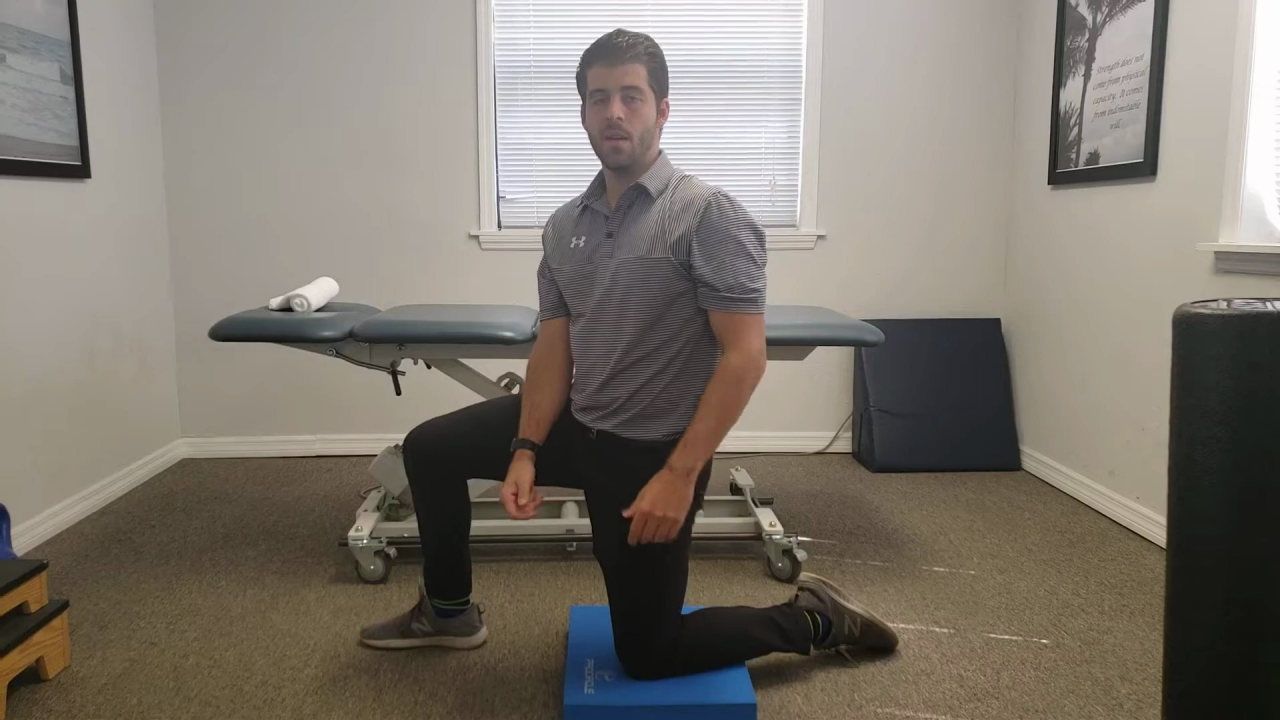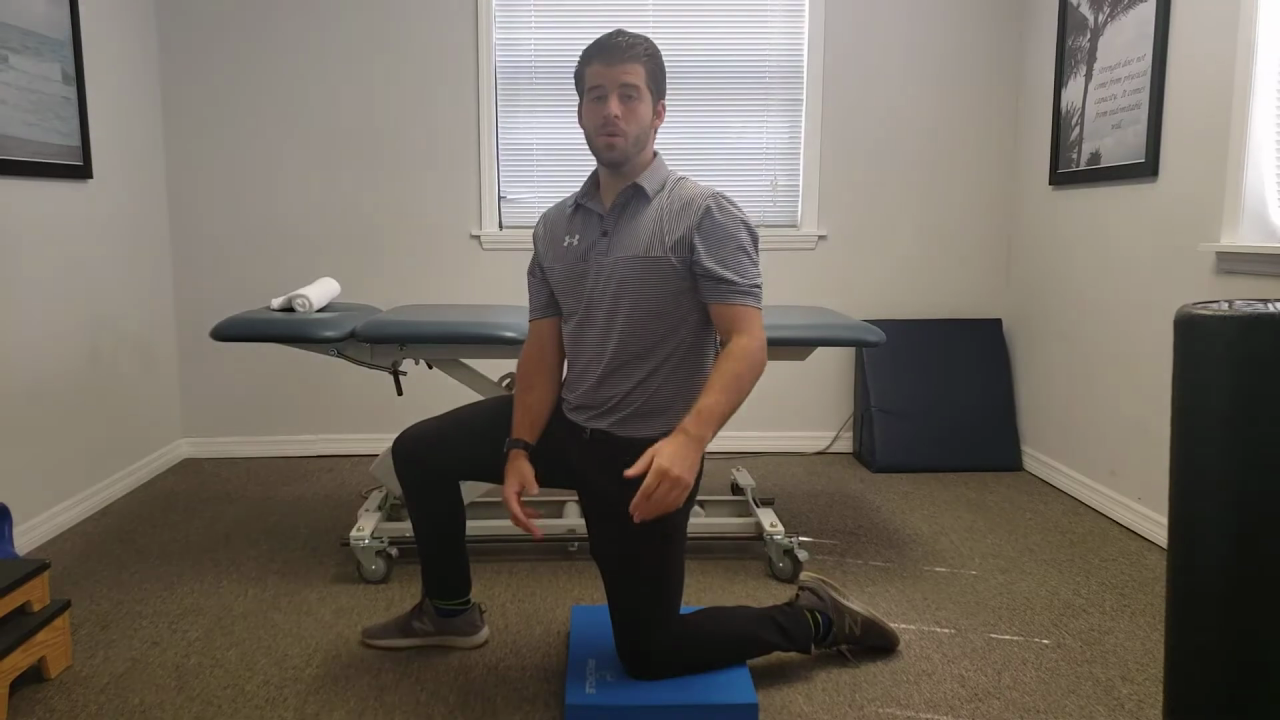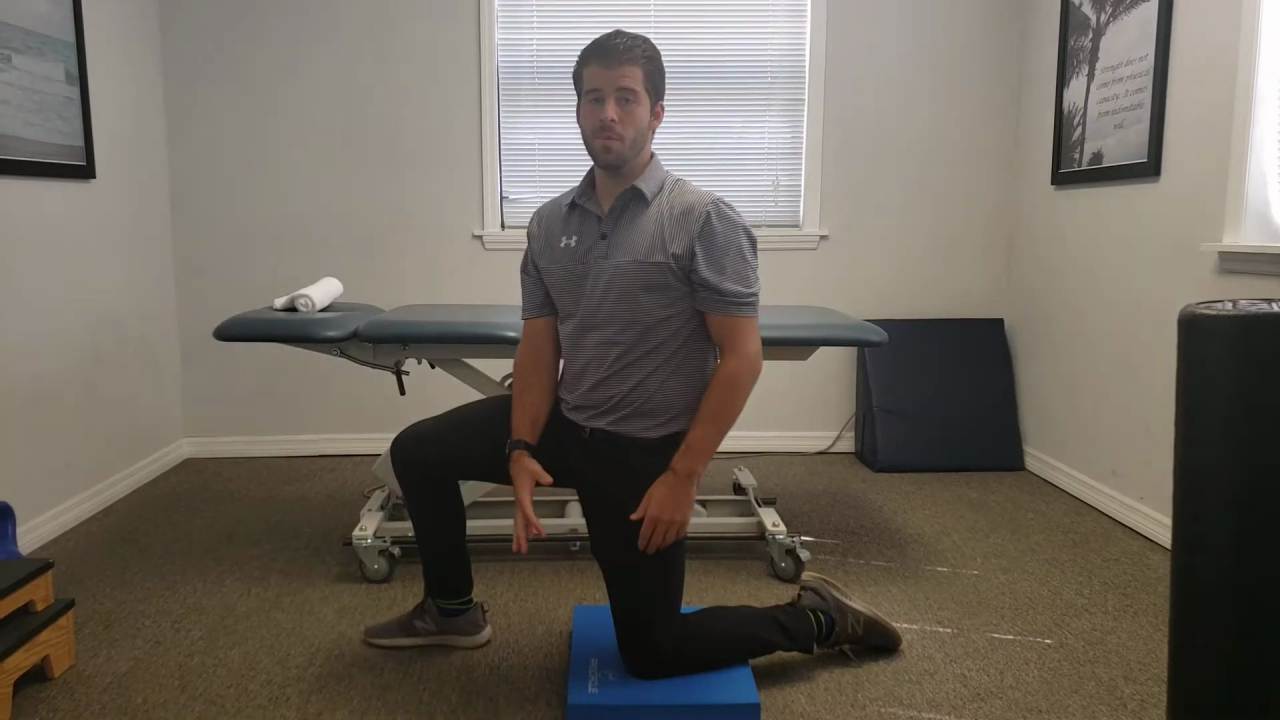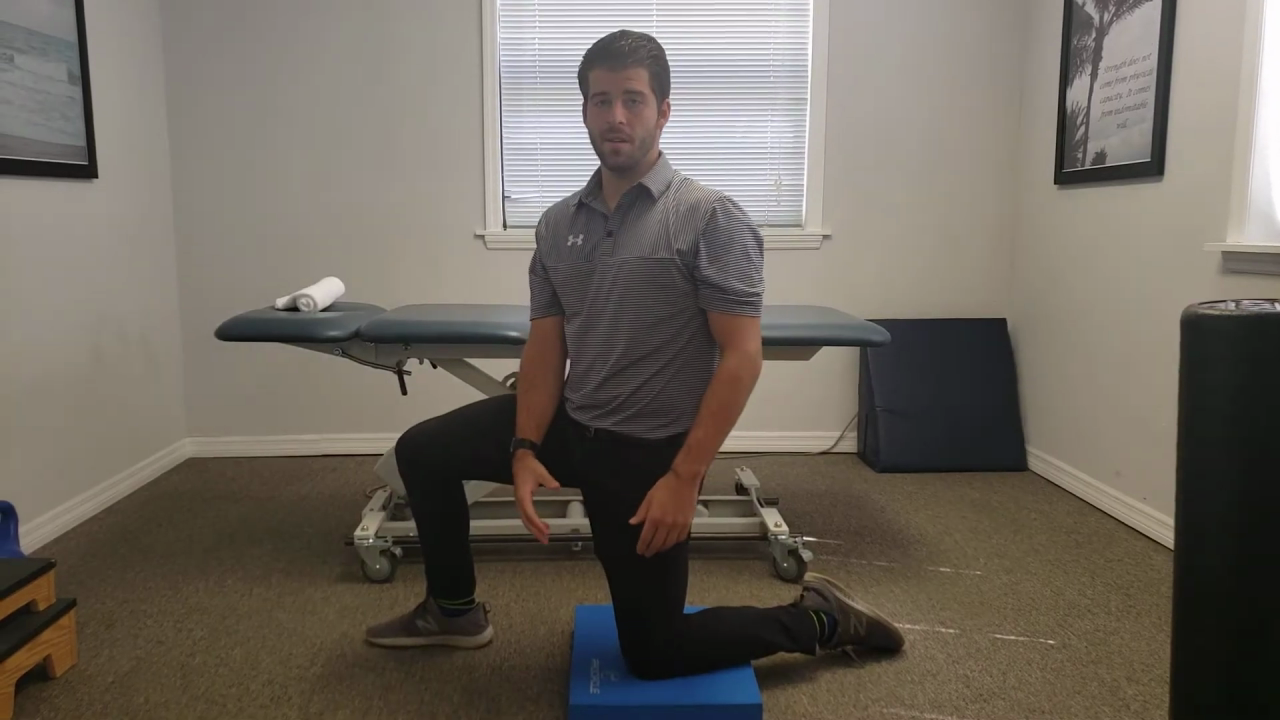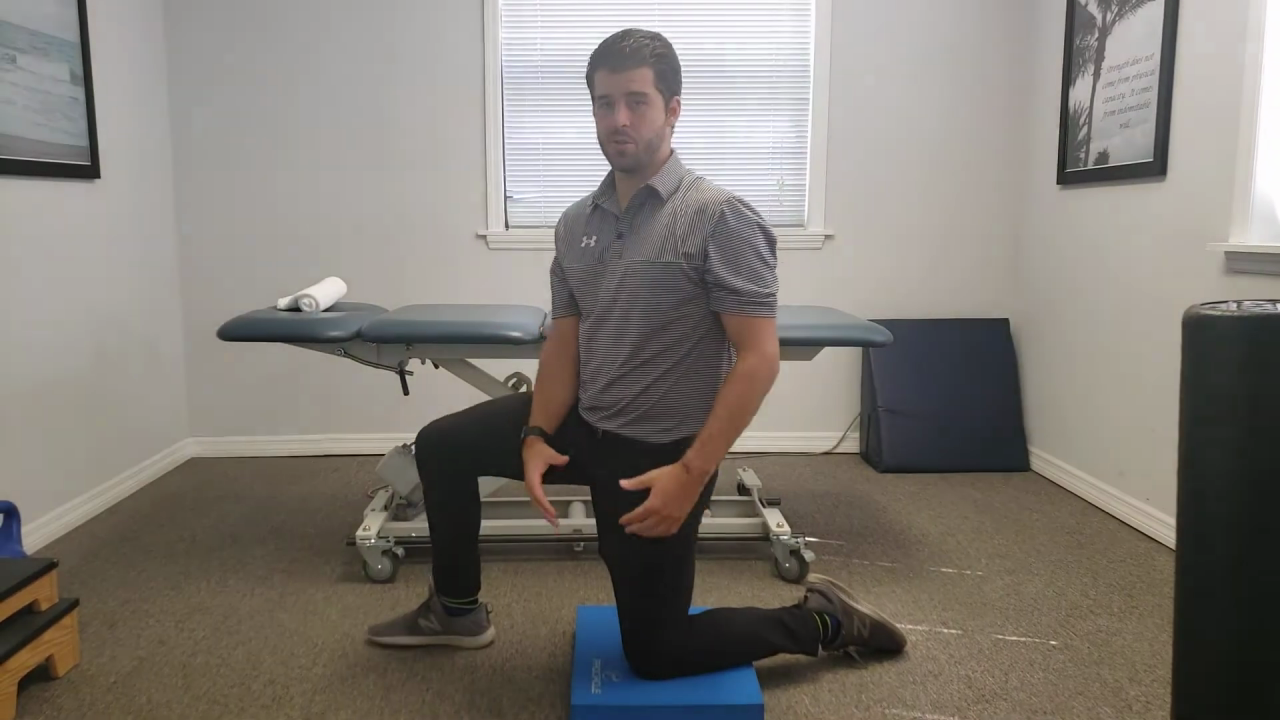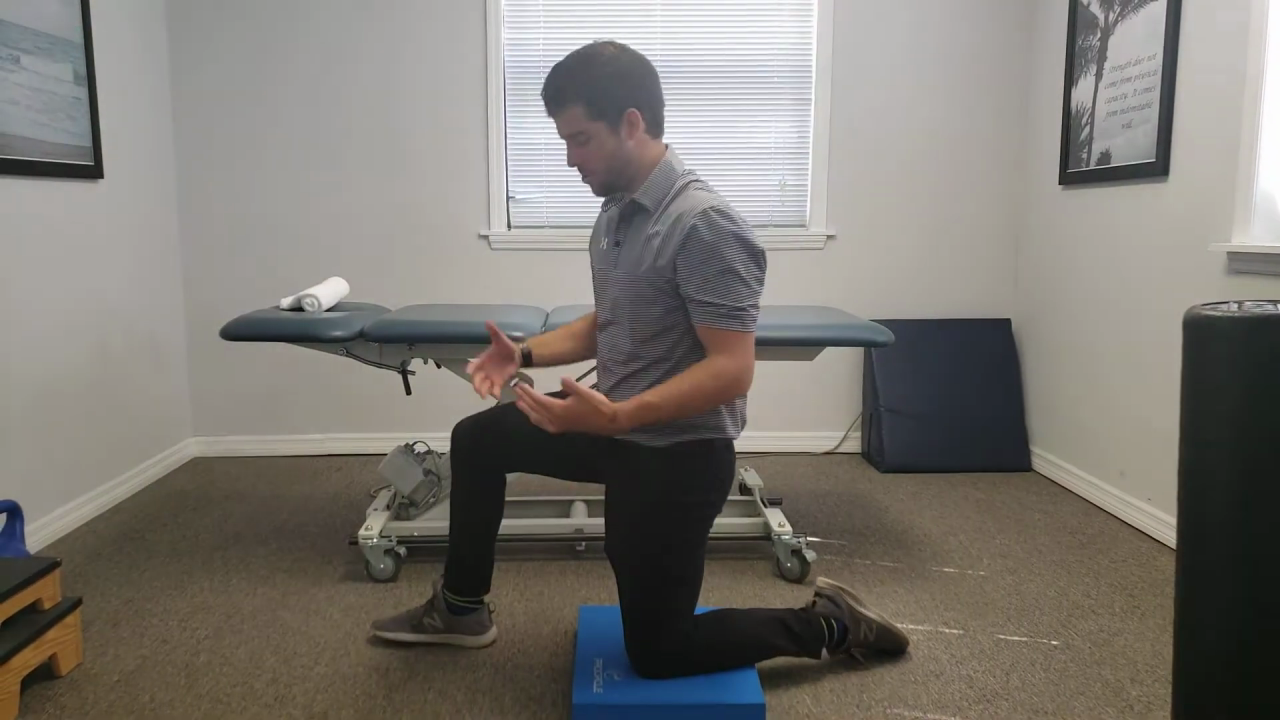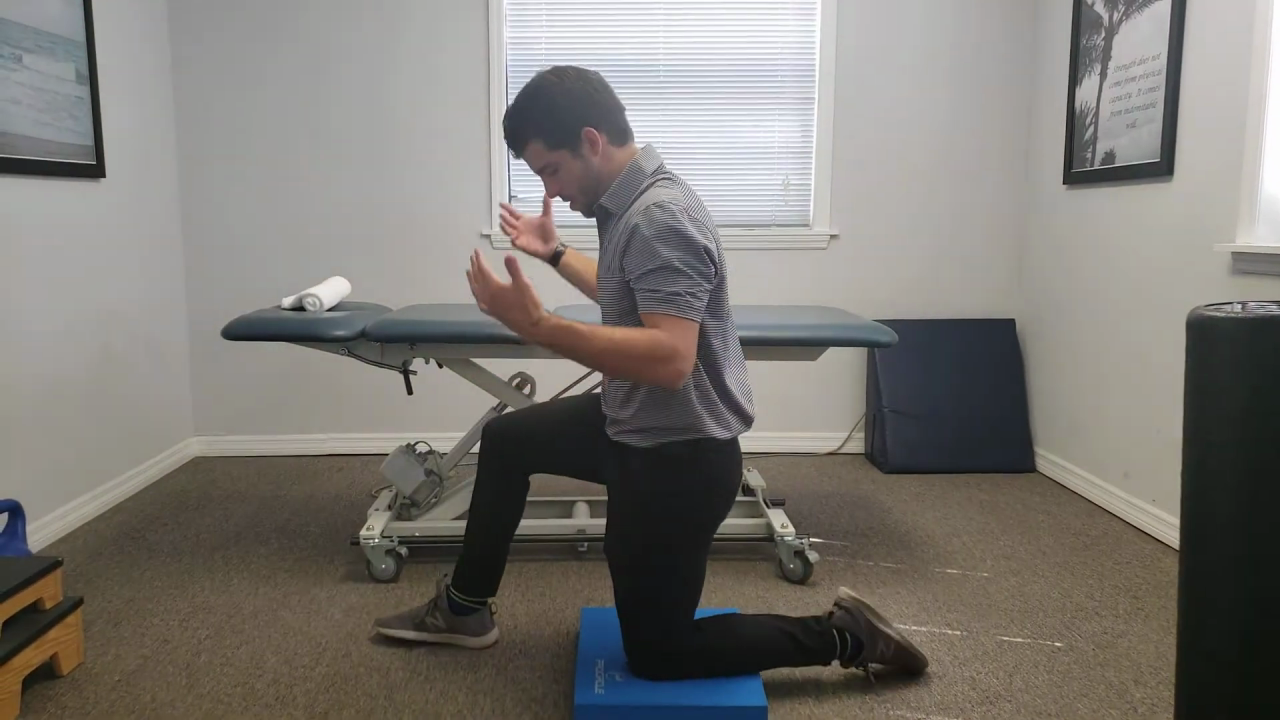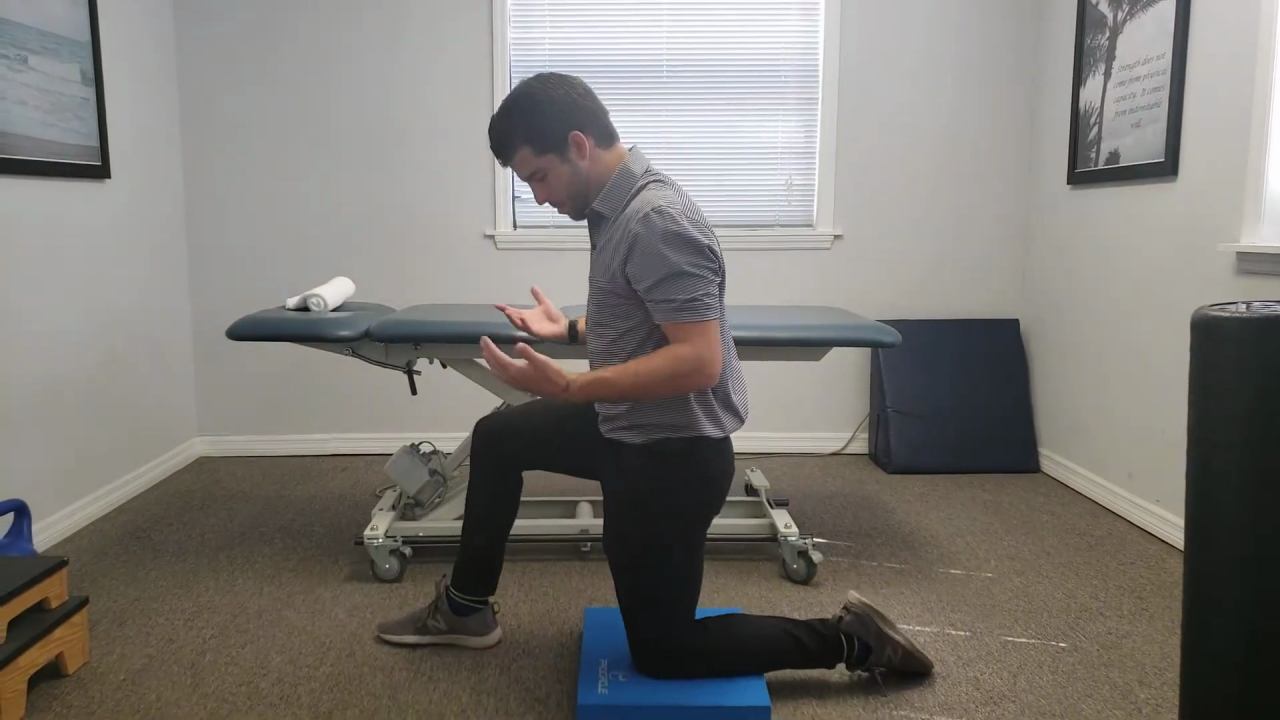
dt=0.5s
person 1, frame 1
left shoulder: (708, 215)
right shoulder: (565, 225)
left elbow: (745, 356)
right elbow: (554, 347)
left wrist: (681, 473)
right wrist: (526, 450)
left hip: (653, 449)
right hip: (578, 427)
left knee: (649, 656)
right knee: (430, 448)
left ankle: (815, 619)
right ankle: (449, 611)
person 1, frame 2
left shoulder: (703, 216)
right shoulder: (555, 225)
left elbow: (746, 344)
right elbow: (544, 347)
left wrist: (688, 439)
right wrist: (519, 450)
left hip: (646, 454)
right hip: (569, 425)
left knee: (649, 655)
right knee: (419, 451)
left ankle: (814, 616)
right ankle: (450, 611)
person 1, frame 3
left shoulder: (703, 221)
right shoulder: (550, 223)
left elbow: (741, 357)
right elbow: (539, 346)
left wrist: (682, 475)
right wrist: (520, 451)
left hip: (645, 450)
right hip: (567, 424)
left knee: (651, 653)
right knee: (417, 451)
left ankle: (817, 618)
right ankle: (452, 610)
person 1, frame 4
left shoulder: (709, 218)
right shoulder: (558, 223)
left elbow: (742, 356)
right elbow: (546, 346)
left wrist: (684, 476)
right wrist: (524, 449)
left hip: (649, 452)
right hip: (572, 424)
left knee: (653, 654)
right knee: (422, 451)
left ankle: (819, 618)
right ankle: (453, 609)
person 1, frame 5
left shoulder: (720, 218)
right shoulder: (577, 222)
left elbow: (759, 358)
right elbow: (566, 340)
left wrist: (690, 473)
right wrist: (537, 436)
left hip: (662, 453)
right hip: (587, 426)
left knee: (656, 653)
right knee: (442, 446)
left ankle: (823, 620)
right ankle: (457, 610)
person 1, frame 6
left shoulder: (704, 225)
right shoulder: (613, 216)
left elbow: (732, 371)
left wrist: (613, 417)
right wrist: (528, 353)
left hip: (677, 455)
right hip: (615, 427)
left knee: (658, 653)
right knee: (477, 439)
left ankle: (828, 625)
right ankle: (462, 608)
person 1, frame 7
left shoulder: (660, 218)
right shoulder: (636, 202)
left elbow: (669, 358)
left wrist: (539, 326)
right wrist: (554, 253)
left hip: (679, 458)
right hip: (635, 427)
left knee: (656, 652)
right knee: (504, 440)
left ankle: (841, 634)
right ankle: (464, 608)
person 1, frame 8
left shoulder: (656, 221)
right shoulder: (619, 206)
left elbow: (698, 362)
left wrist: (568, 388)
right wrist: (569, 327)
left hip: (673, 455)
right hip: (629, 428)
left knee: (662, 651)
right knee: (496, 438)
left ankle: (845, 638)
right ankle: (465, 608)
